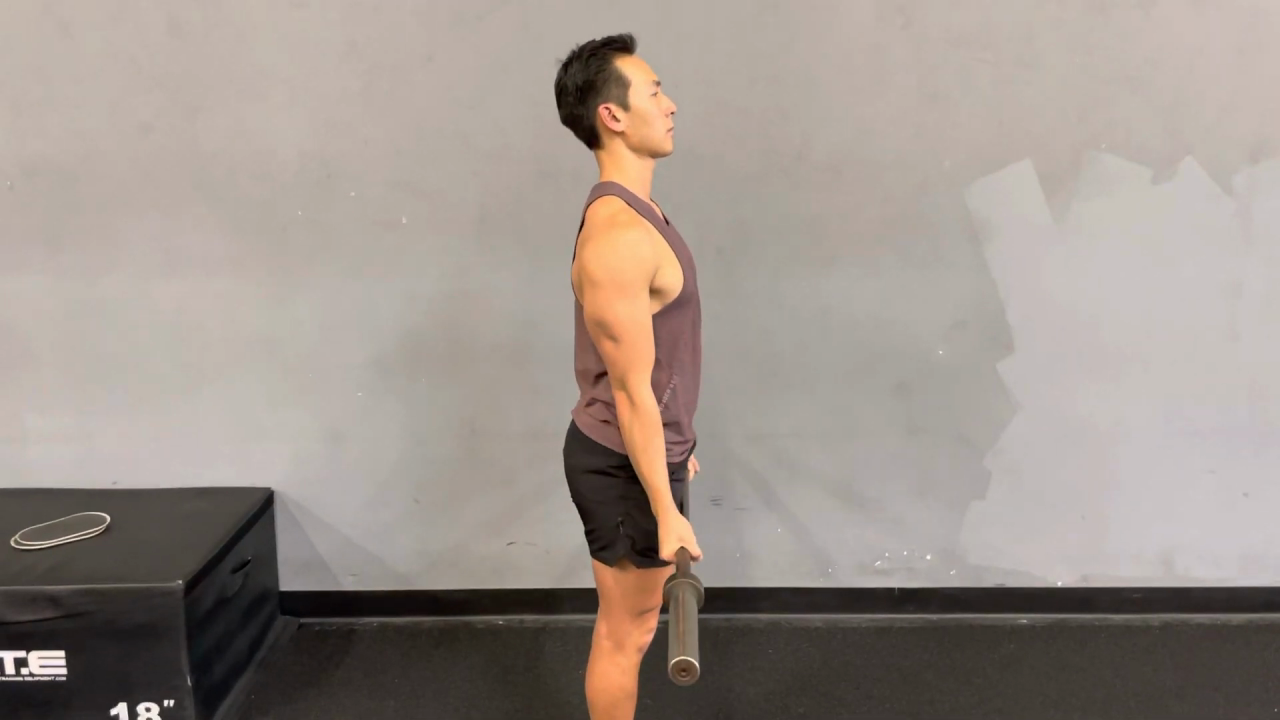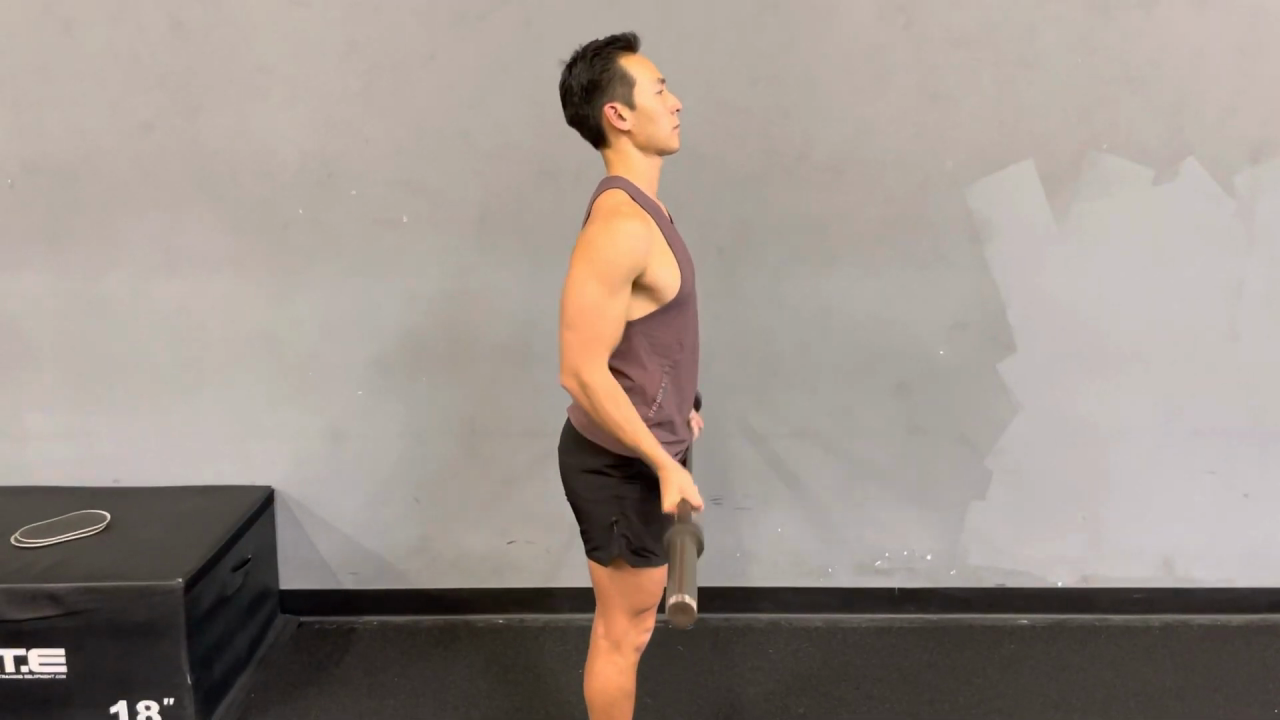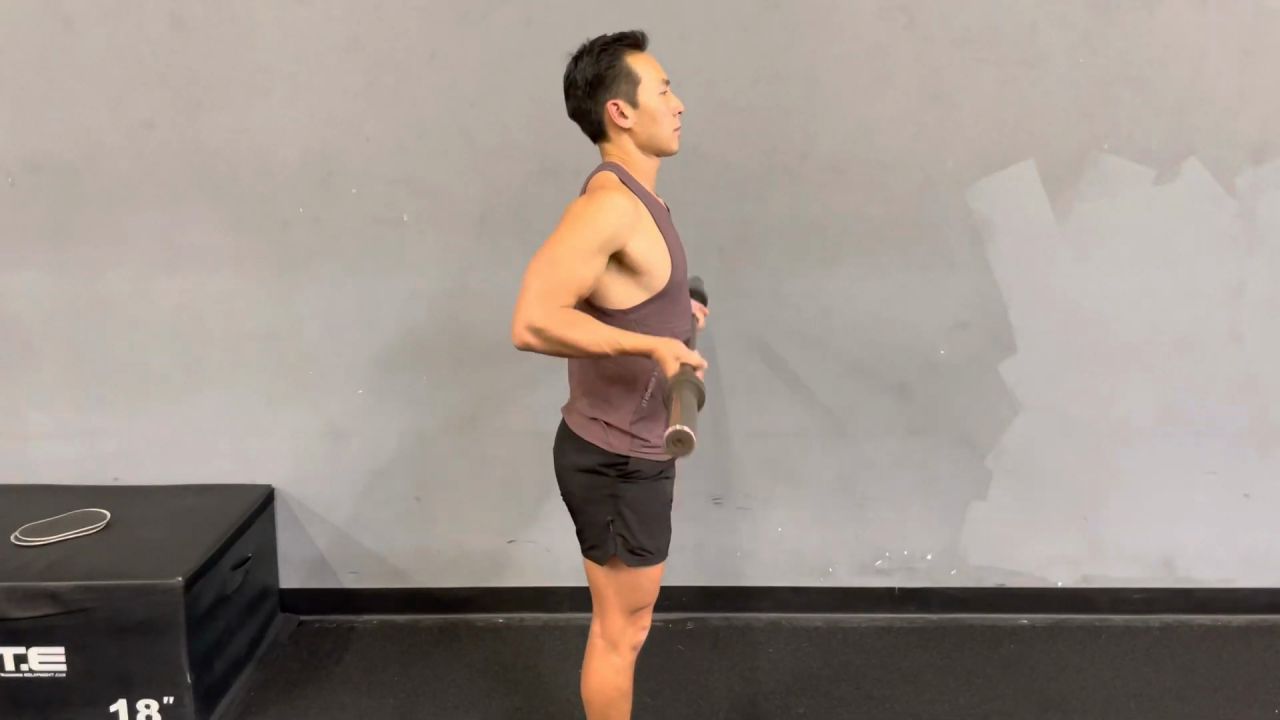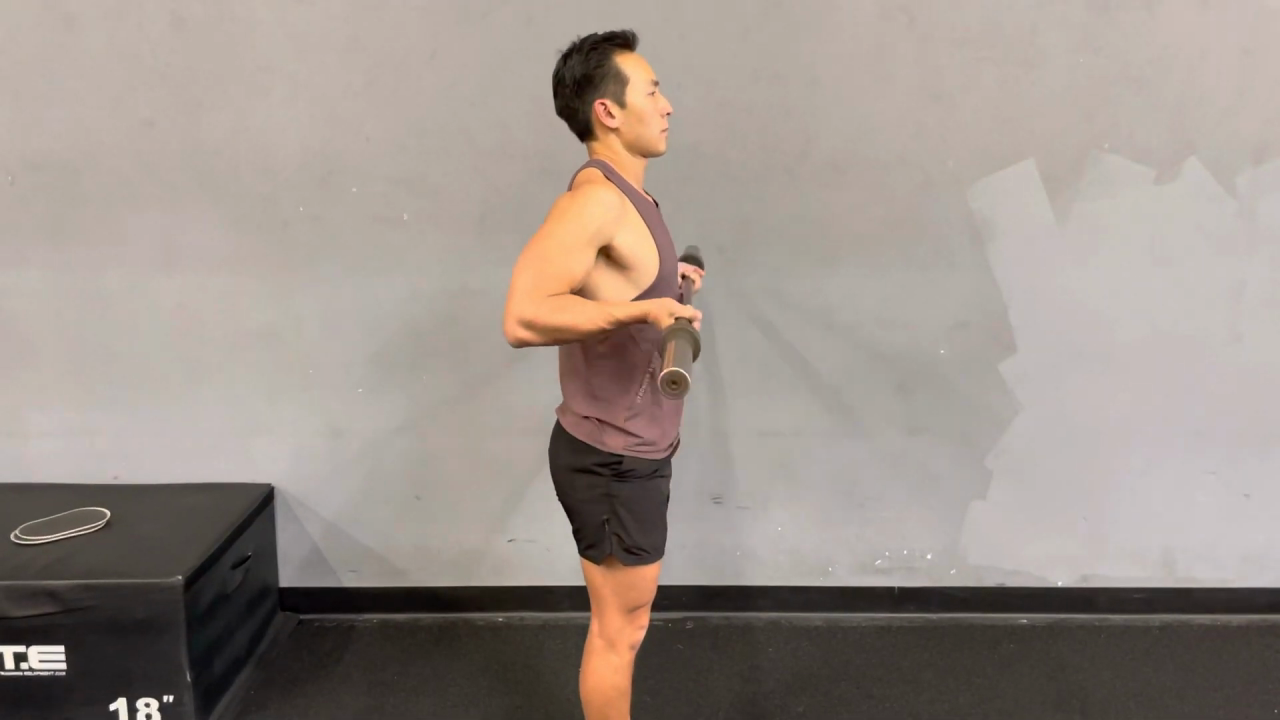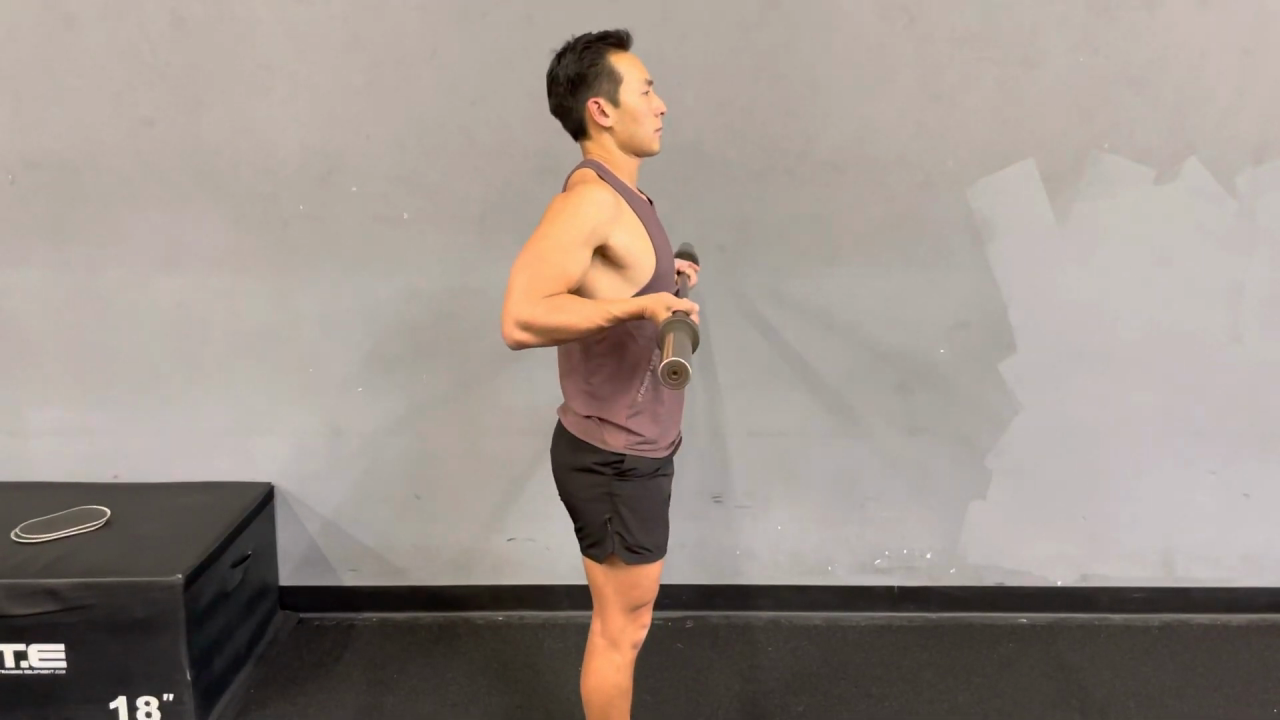
dt=0.4s
person 1, frame 1
left shoulder: (634, 212)
right shoulder: (619, 236)
right elbow: (631, 390)
left wrist: (676, 452)
right wrist: (667, 511)
left hip: (641, 453)
right hip: (625, 465)
left knee: (626, 626)
right knee: (627, 633)
person 1, frame 2
left shoulder: (638, 209)
right shoulder: (620, 225)
right elbow: (583, 371)
left wrist: (677, 405)
right wrist: (668, 466)
left hip: (634, 455)
right hip: (620, 464)
left knee: (625, 625)
right knee: (623, 632)
person 1, frame 3
left shoulder: (635, 197)
right shoulder: (611, 202)
right elbow: (533, 321)
left wrist: (674, 309)
right wrist: (650, 346)
left hip: (632, 450)
right hip: (615, 459)
left knee: (625, 624)
right knee: (620, 630)
person 1, frame 4
left shoulder: (625, 195)
right shoulder: (597, 198)
right elbow: (524, 315)
left wrist: (667, 278)
right wrist: (643, 310)
left hip: (631, 449)
right hip: (610, 458)
left knee: (622, 624)
right knee: (618, 630)
person 1, frame 5
left shoulder: (619, 194)
right shoulder: (591, 199)
right elbow: (522, 317)
left wrist: (663, 274)
right wrist: (639, 305)
left hip: (634, 447)
right hip: (613, 458)
left knee: (623, 622)
right knee: (621, 628)
